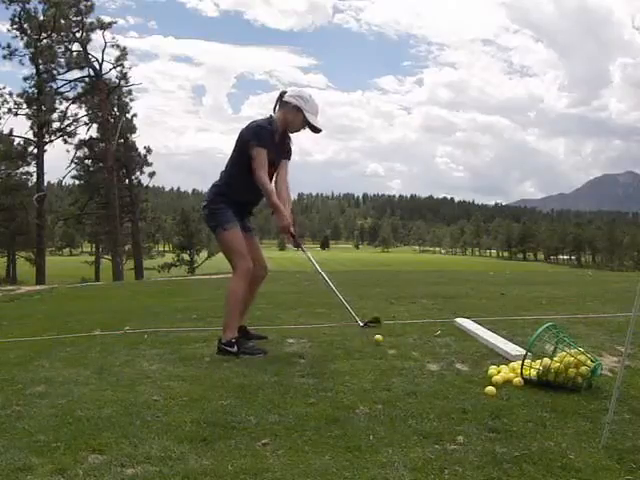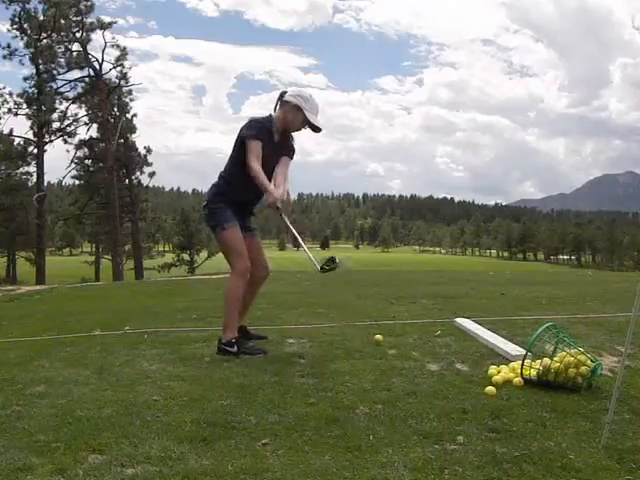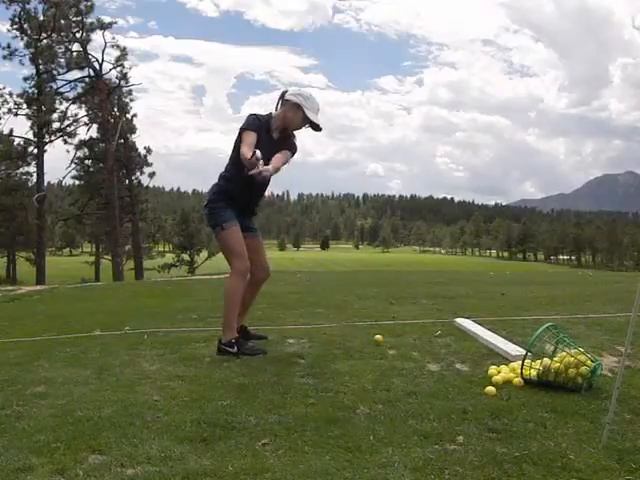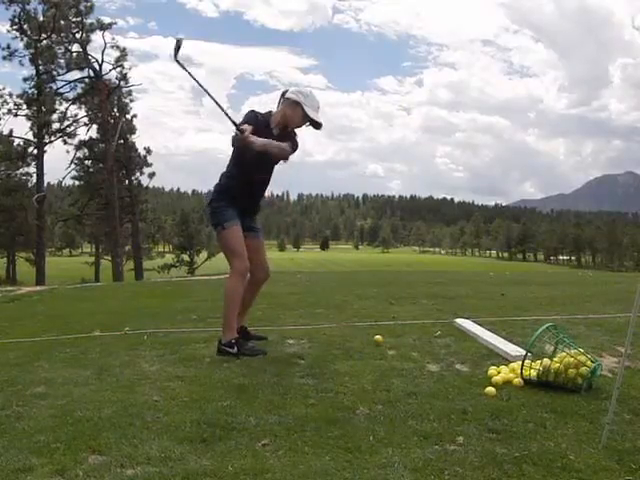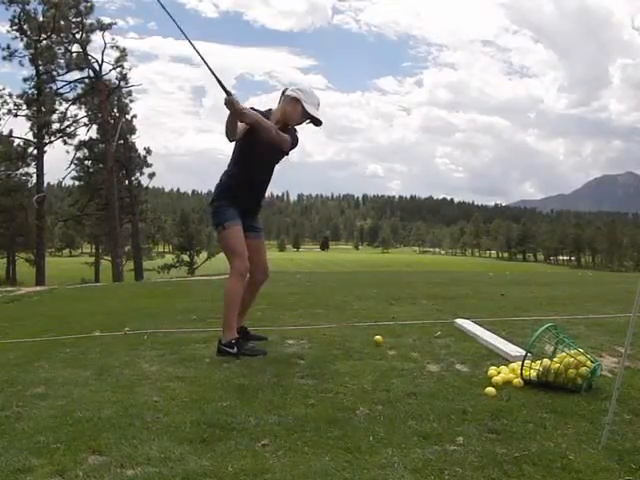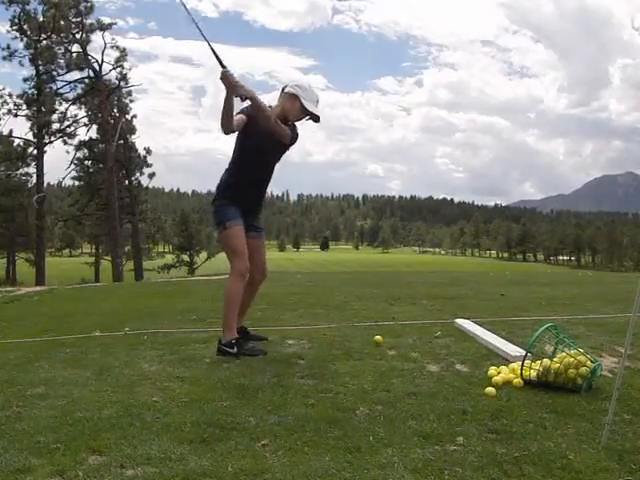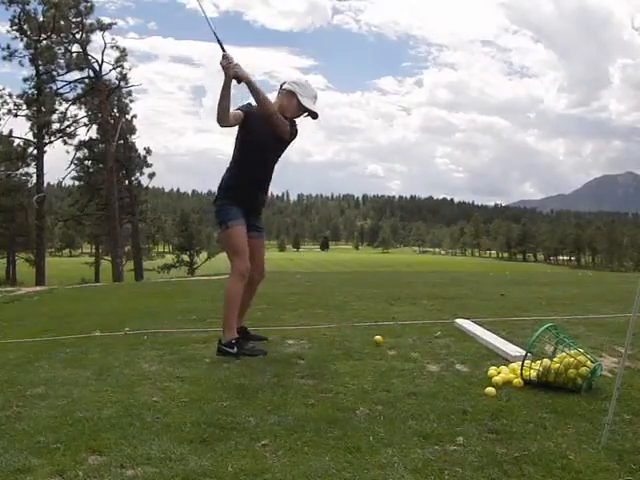
dt=0.2s
person 1, frame 1
left shoulder: (284, 144)
right shoulder: (258, 129)
left elbow: (281, 181)
right elbow: (260, 174)
left wrist: (287, 214)
right wrist: (278, 210)
left hip: (240, 210)
right hip: (221, 204)
left knee: (259, 270)
right knee: (244, 267)
left ankle: (237, 327)
right ankle: (228, 340)
person 1, frame 2
left shoulder: (287, 145)
right shoulder: (256, 126)
left elbow: (281, 174)
right elbow: (253, 164)
left wrist: (279, 195)
right wrist: (268, 188)
left hip: (242, 210)
right hip: (221, 203)
left knee: (260, 271)
right knee: (242, 267)
left ankle: (237, 327)
right ankle: (228, 340)
person 1, frame 3
left shoulder: (289, 143)
right shoulder: (255, 122)
left elbow: (277, 162)
right elbow: (245, 149)
left wrist: (266, 170)
right wrist: (251, 160)
left hip: (246, 210)
right hip: (222, 202)
left knee: (261, 271)
right knee: (241, 267)
left ankle: (238, 327)
right ankle: (228, 340)
person 1, frame 4
left shoulder: (290, 141)
right shoulder: (254, 118)
left elbow: (276, 148)
right elbow: (238, 142)
left wrist: (255, 141)
right wrist: (241, 137)
left hip: (248, 209)
right hip: (225, 201)
left knee: (261, 272)
right knee: (240, 267)
left ankle: (238, 327)
right ankle: (227, 340)
person 1, frame 5
left shoulder: (290, 138)
right shoulder: (251, 117)
left elbow: (272, 135)
right elbow: (232, 135)
left wrist: (250, 115)
right wrist: (234, 112)
left hip: (250, 209)
right hip: (226, 201)
left knee: (260, 272)
right knee: (240, 267)
left ankle: (238, 327)
right ankle: (227, 340)
person 1, frame 6
left shoulder: (290, 134)
right shoulder: (250, 114)
left elbow: (272, 125)
right elbow: (227, 127)
left wrist: (249, 94)
right wrist: (230, 93)
left hip: (252, 208)
right hip: (228, 201)
left knee: (259, 272)
right knee: (241, 267)
left ankle: (238, 327)
right ankle: (228, 340)
person 1, frame 7
left shoulder: (289, 131)
right shoulder: (249, 112)
left elbow: (271, 115)
right elbow: (223, 120)
left wrist: (247, 79)
right wrist: (228, 80)
left hip: (254, 207)
right hip: (230, 201)
left knee: (257, 272)
right knee: (242, 267)
left ankle: (237, 327)
right ankle: (228, 340)
